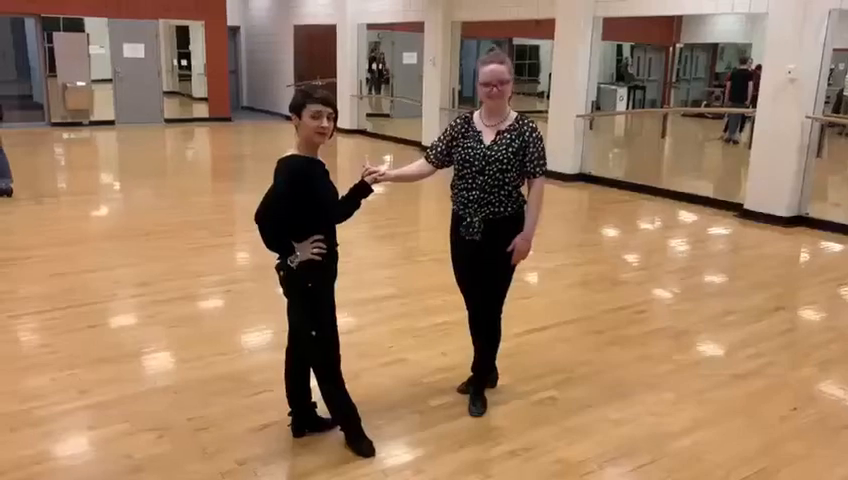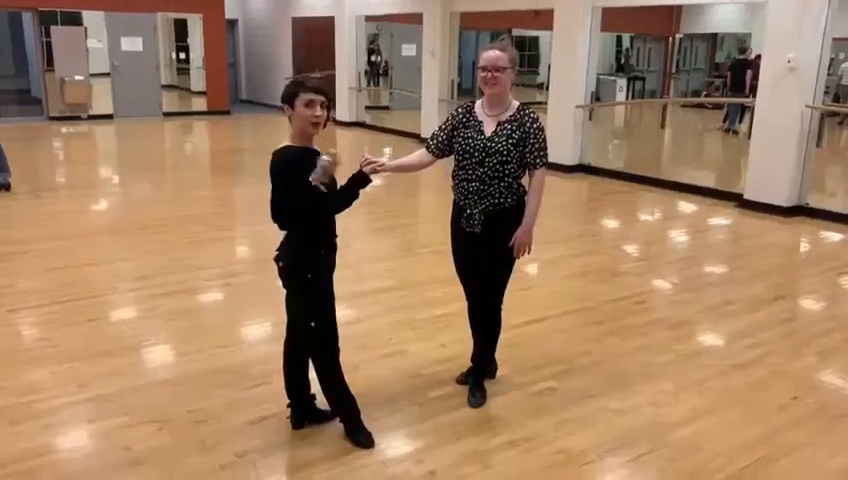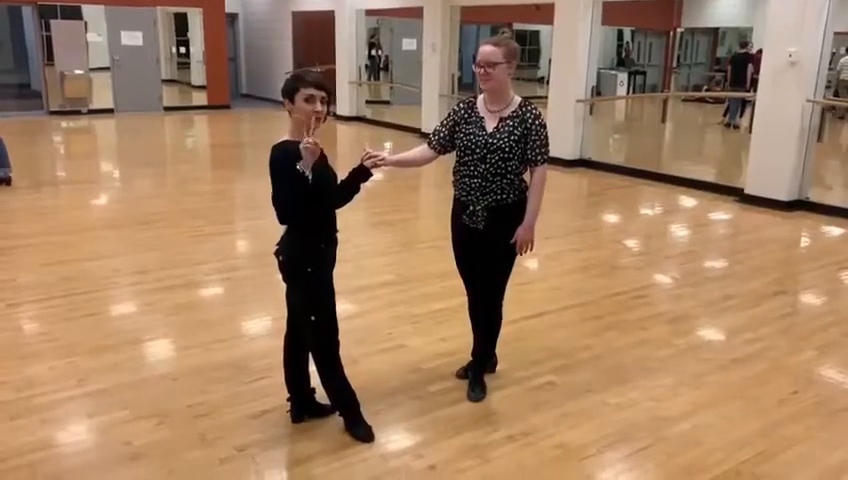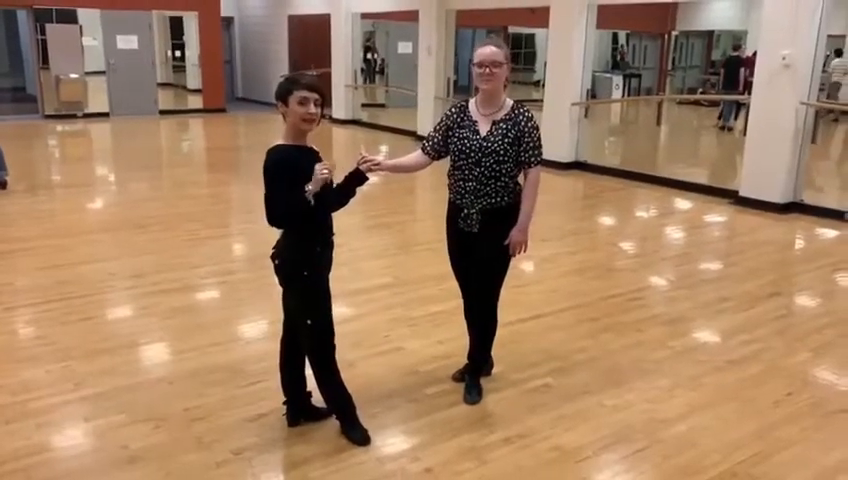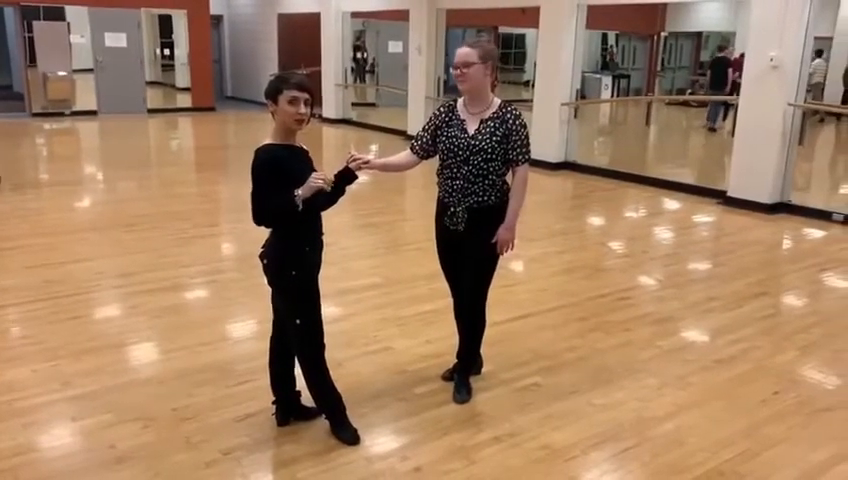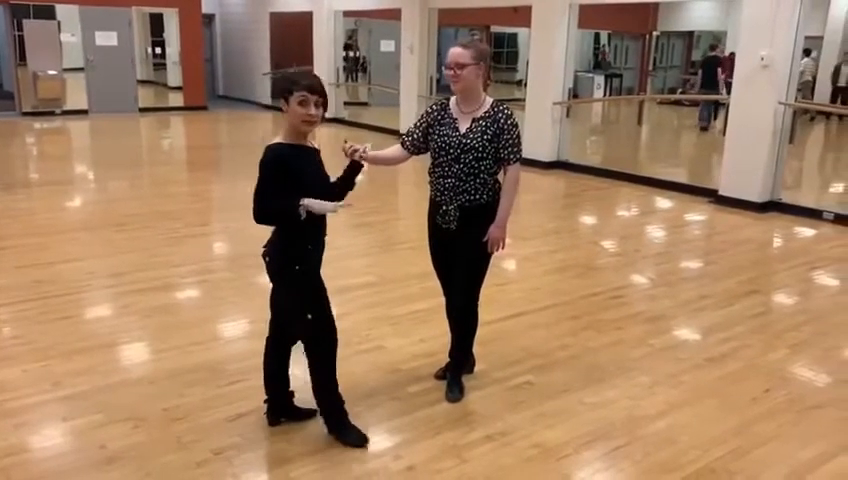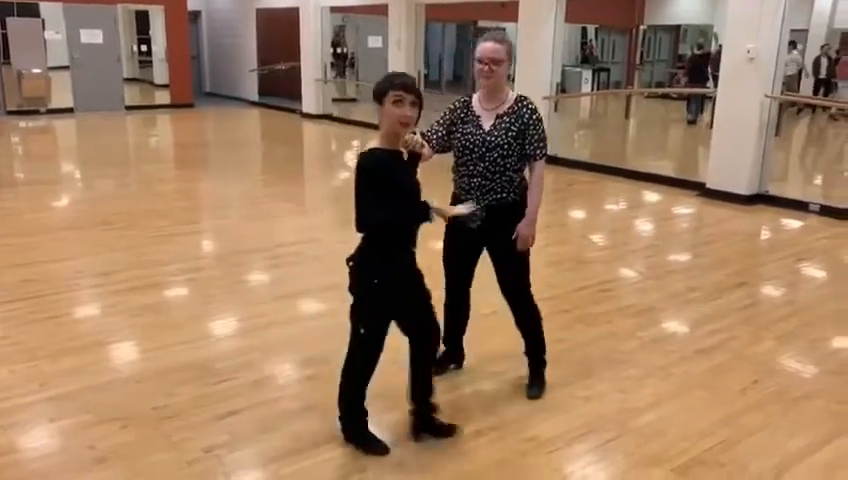
dt=0.7s
person 1, frame 1
left shoulder: (315, 167)
right shoulder: (293, 169)
left elbow: (331, 214)
right elbow: (265, 218)
left wrist: (362, 187)
right wrist: (291, 252)
left hip: (317, 271)
right hip: (304, 273)
left knee: (303, 344)
right knee: (324, 349)
left ankle: (302, 416)
right ankle: (350, 425)
person 1, frame 2
left shoulder: (314, 157)
right shoulder: (286, 160)
left elbow: (331, 204)
right elbow: (281, 214)
left wrist: (360, 177)
right wrist: (316, 180)
left hip: (316, 257)
right hip: (302, 260)
left knee: (301, 335)
right knee: (323, 341)
left ankle: (302, 408)
right ankle: (349, 417)
person 1, frame 3
left shoulder: (314, 152)
right shoulder: (284, 154)
left elbow: (332, 199)
right elbow: (285, 211)
left wrist: (362, 171)
right wrist: (305, 167)
left hip: (317, 251)
right hip: (302, 255)
left knee: (301, 330)
right knee: (323, 335)
left ankle: (302, 402)
right ankle: (349, 410)
person 1, frame 4
left shoulder: (309, 153)
right shoulder: (279, 158)
left elbow: (329, 203)
right elbow: (276, 216)
left wrist: (358, 175)
right wrist: (311, 187)
left hip: (314, 255)
right hip: (298, 259)
left knee: (297, 333)
right knee: (319, 338)
left ankle: (298, 406)
right ankle: (346, 414)
person 1, frame 5
left shoulder: (299, 153)
right shoulder: (268, 157)
left elbow: (318, 203)
right elbow: (262, 215)
left wrist: (346, 174)
right wrist: (300, 193)
left hip: (303, 255)
right hip: (288, 260)
left knee: (286, 333)
right knee: (309, 338)
left ankle: (287, 405)
right ankle: (336, 413)
person 1, frame 6
left shoulder: (311, 152)
right shoulder: (276, 155)
left elbow: (325, 197)
right elbow: (262, 211)
left wrist: (353, 168)
right wrist: (303, 206)
left hip: (304, 255)
right hip: (290, 258)
left knee: (284, 330)
right knee: (321, 335)
left ankle: (278, 404)
right ankle: (335, 417)
person 1, frame 7
left shoulder: (399, 157)
right shoulder: (372, 162)
right elbow: (370, 221)
left wrist: (415, 159)
right wrist: (427, 210)
left hip: (403, 265)
right hip: (376, 270)
left knee: (427, 338)
right knee: (365, 349)
left ankle: (424, 418)
right ankle: (353, 425)
person 2, frame 1
left shoulder: (525, 131)
right shoulder: (461, 126)
left elbow: (536, 183)
right elbow: (429, 164)
left wrist: (527, 233)
right wrist: (390, 175)
left hip: (502, 231)
right hip: (464, 229)
left knee: (489, 307)
right knee: (473, 305)
left ankle: (479, 381)
right ankle: (487, 370)
person 2, frame 2
left shoulder: (526, 121)
right shoulder: (462, 115)
left elbow: (537, 174)
right elbow: (429, 153)
left wrist: (527, 225)
right wrist: (389, 165)
left hip: (503, 222)
right hip: (464, 219)
left knee: (489, 298)
right knee: (473, 297)
left ankle: (478, 372)
right ankle: (486, 361)
person 2, frame 3
left shoulder: (529, 117)
right shoulder: (463, 110)
left elbow: (538, 171)
right elbow: (431, 149)
left wrist: (529, 222)
right wrist: (390, 159)
left hip: (504, 218)
right hip: (465, 214)
left knee: (489, 294)
right knee: (473, 291)
left ankle: (479, 367)
right ankle: (486, 356)
person 2, frame 4
left shoulder: (521, 119)
right shoulder: (456, 115)
left elbow: (532, 174)
right elbow: (425, 155)
left wrist: (522, 225)
right wrist: (386, 164)
left hip: (499, 222)
right hip: (460, 218)
left knee: (485, 296)
right knee: (469, 295)
left ankle: (475, 369)
right ankle: (482, 359)
person 2, frame 5
left shoulder: (509, 118)
right shoulder: (445, 114)
left elbow: (520, 172)
right elbow: (414, 155)
left wrist: (509, 223)
right wrist: (374, 163)
left hip: (486, 220)
right hip: (448, 217)
left knee: (473, 296)
right knee: (458, 293)
left ankle: (464, 368)
right ankle: (471, 358)
person 2, frame 6
left shoulder: (500, 117)
right shoulder: (437, 112)
left elbow: (511, 171)
right elbow: (403, 150)
left wrist: (501, 222)
right wrist: (367, 155)
left hip: (478, 218)
right hip: (441, 215)
left knee: (465, 295)
right knee: (450, 293)
left ankle: (457, 367)
right ankle: (464, 356)
person 2, frame 7
left shoulder: (525, 111)
right shoulder: (460, 109)
left elbow: (537, 168)
right elbow: (428, 148)
left wrist: (529, 219)
left hip: (506, 217)
right hip: (463, 213)
left knee: (517, 294)
right knee: (455, 288)
left ankle: (537, 367)
right ankle: (452, 351)
